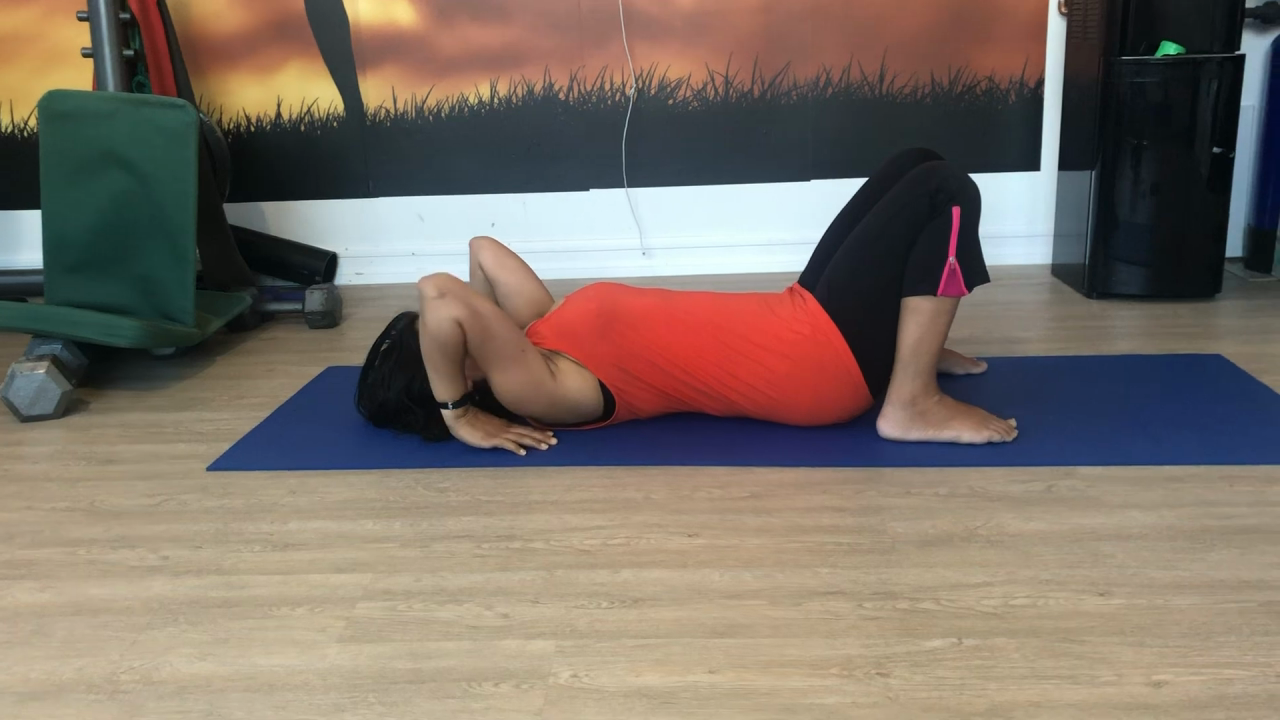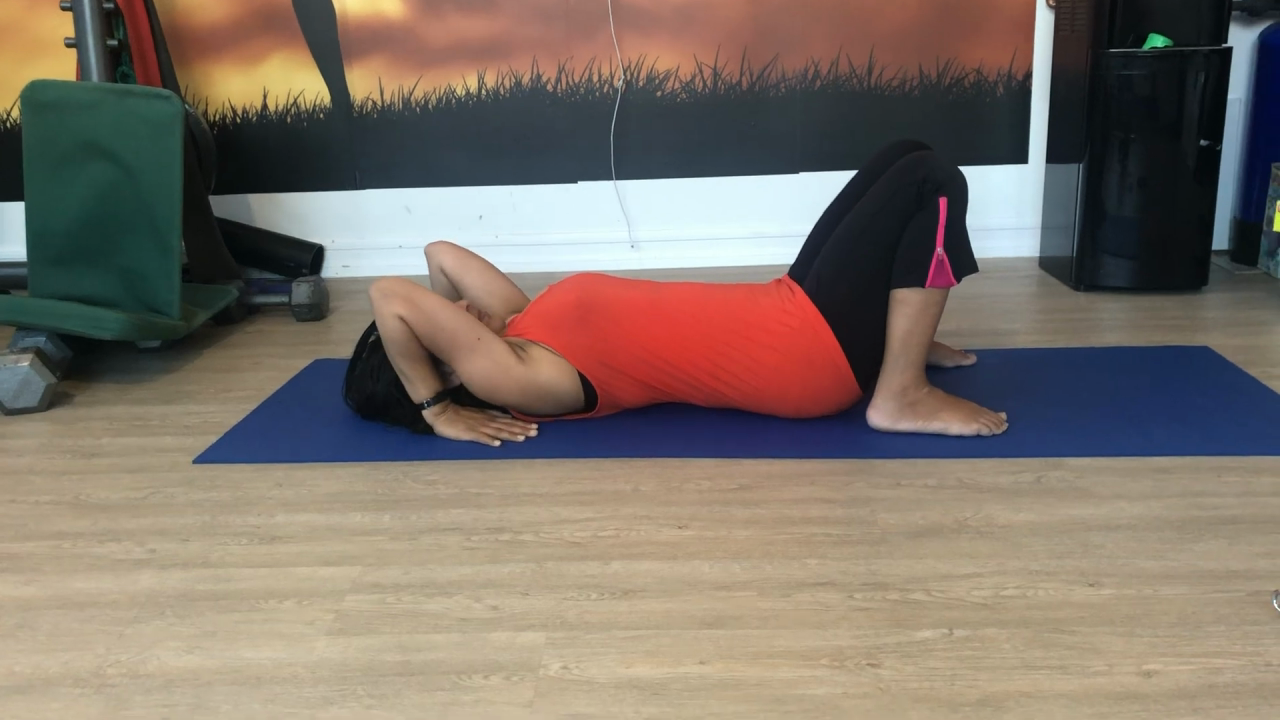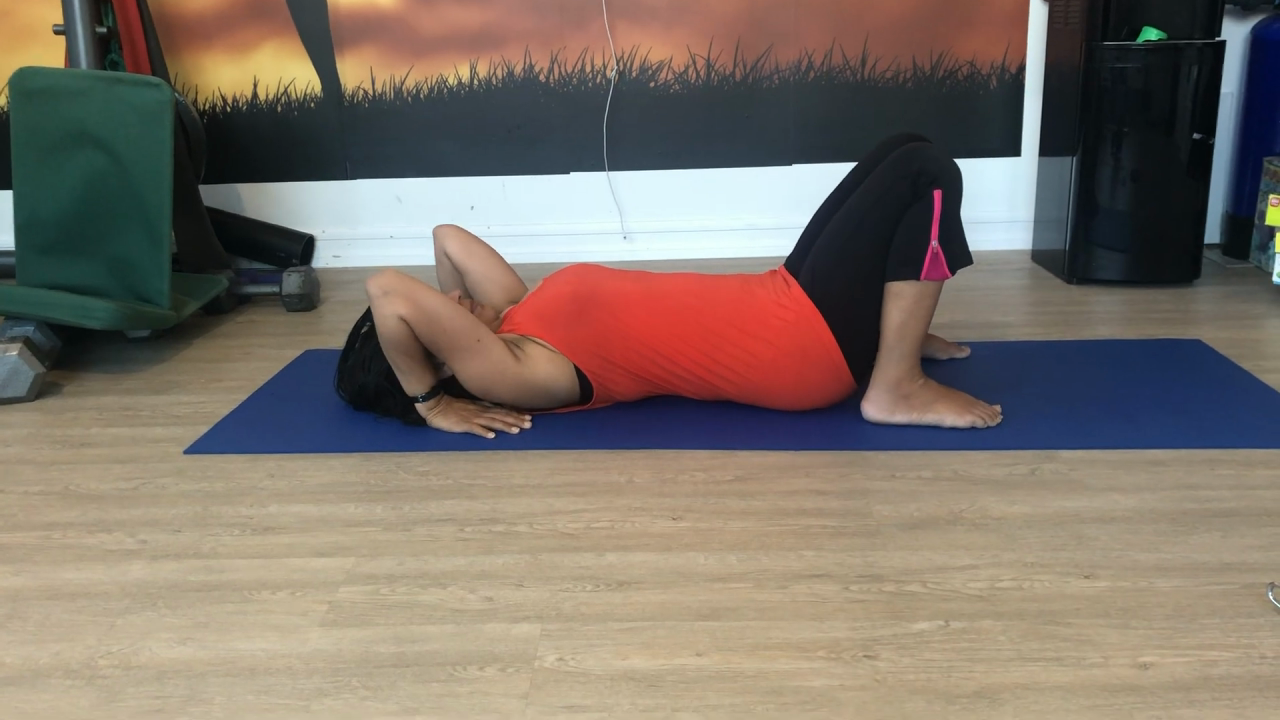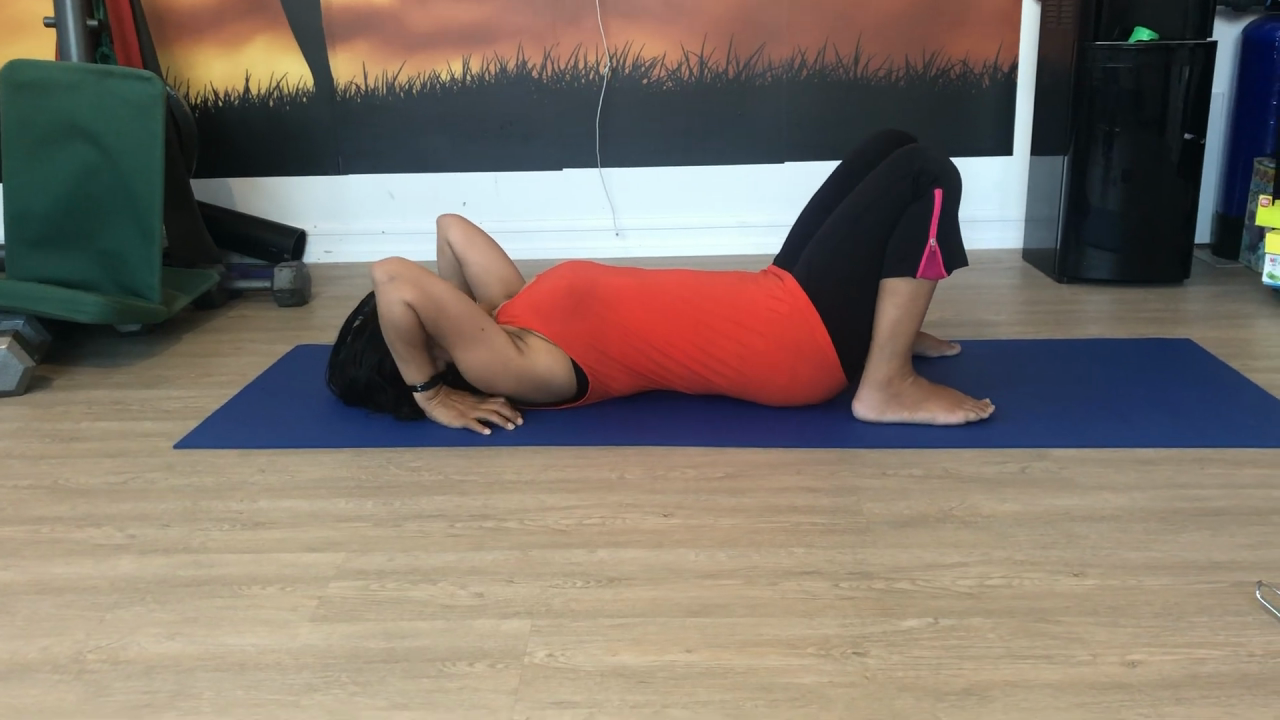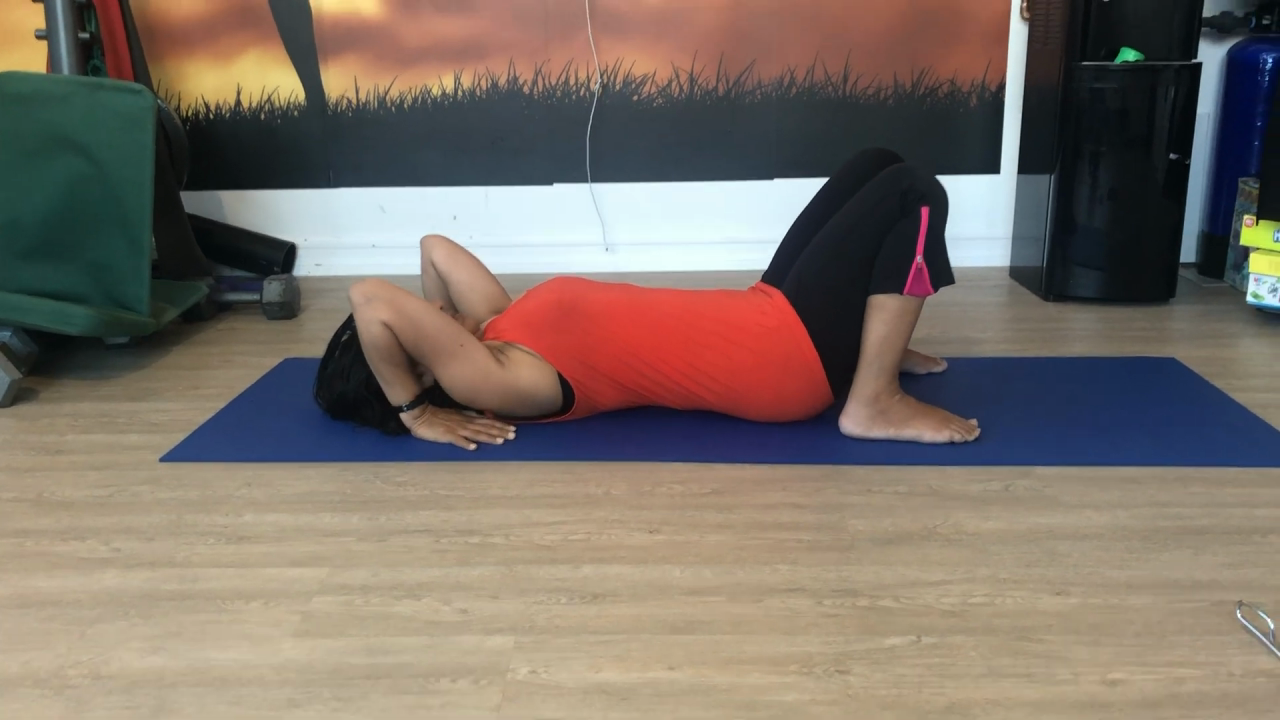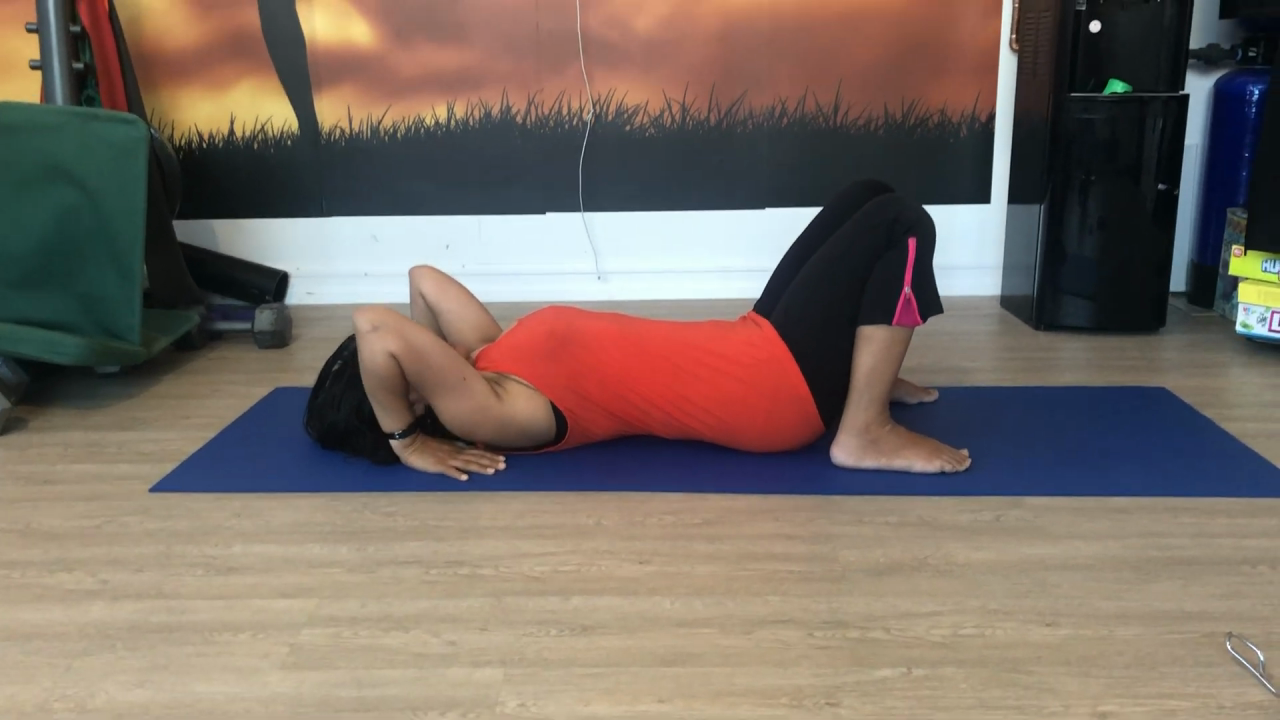
dt=0.4s
person 1, frame 1
left shoulder: (534, 337)
right shoulder: (535, 390)
left elbow: (485, 249)
right wrist: (458, 416)
left hip: (803, 323)
right hip: (821, 369)
left knee: (917, 166)
right knee: (946, 192)
left ankle: (912, 343)
right ankle: (912, 404)
person 1, frame 2
left shoulder: (516, 328)
right shoulder: (514, 376)
left elbow: (440, 253)
right wrist: (438, 412)
left hip: (792, 311)
right hip: (811, 357)
left knee: (907, 158)
right knee: (932, 181)
left ankle: (903, 337)
right ankle: (904, 396)
person 1, frame 3
left shoulder: (510, 321)
right shoulder: (511, 374)
left elbow: (449, 236)
right wrist: (432, 406)
left hip: (787, 303)
right hip: (804, 350)
left knee: (906, 152)
right knee: (928, 173)
left ankle: (897, 328)
right ankle: (898, 387)
person 1, frame 4
left shoulder: (507, 315)
right shoulder: (507, 367)
left elbow: (454, 226)
right wrist: (432, 396)
left hip: (780, 301)
right hip: (799, 347)
left knee: (892, 149)
right knee: (927, 174)
left ankle: (889, 324)
right ankle: (888, 387)
person 1, frame 5
left shoulder: (493, 332)
right shoulder: (493, 381)
left elbow: (436, 247)
right wrist: (416, 414)
left hip: (768, 320)
right hip: (785, 364)
left knee: (879, 168)
right knee: (915, 194)
left ankle: (875, 343)
right ankle: (875, 403)
person 1, frame 6
left shoulder: (486, 359)
right shoulder: (487, 412)
left elbow: (423, 277)
right wrist: (409, 444)
left hip: (760, 350)
right hip: (775, 393)
left knee: (870, 199)
right knee: (900, 224)
left ankle: (867, 374)
right ankle: (867, 435)
